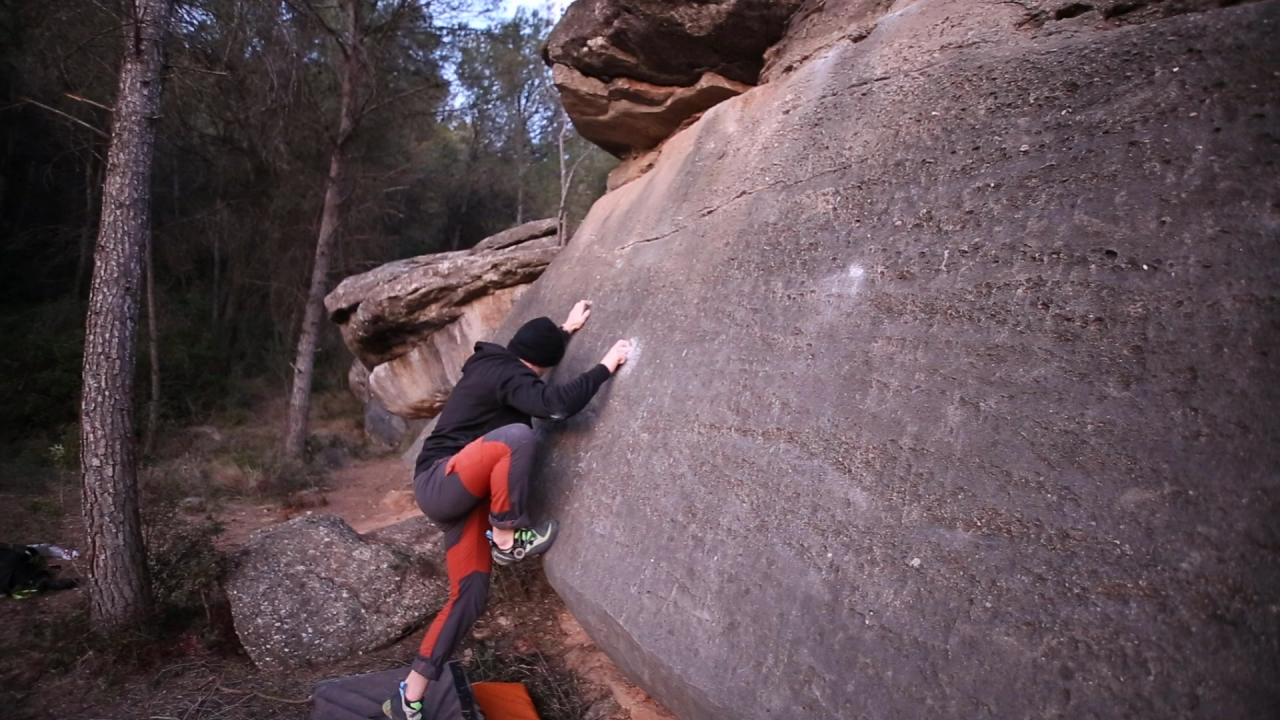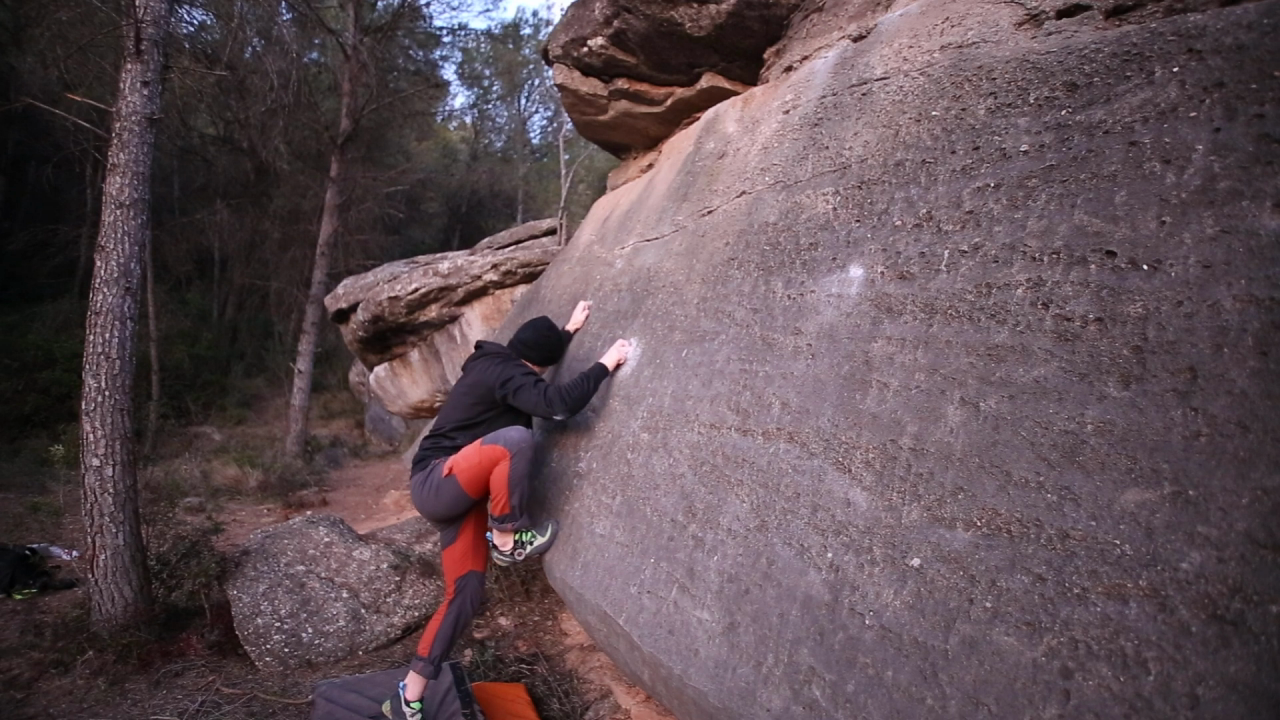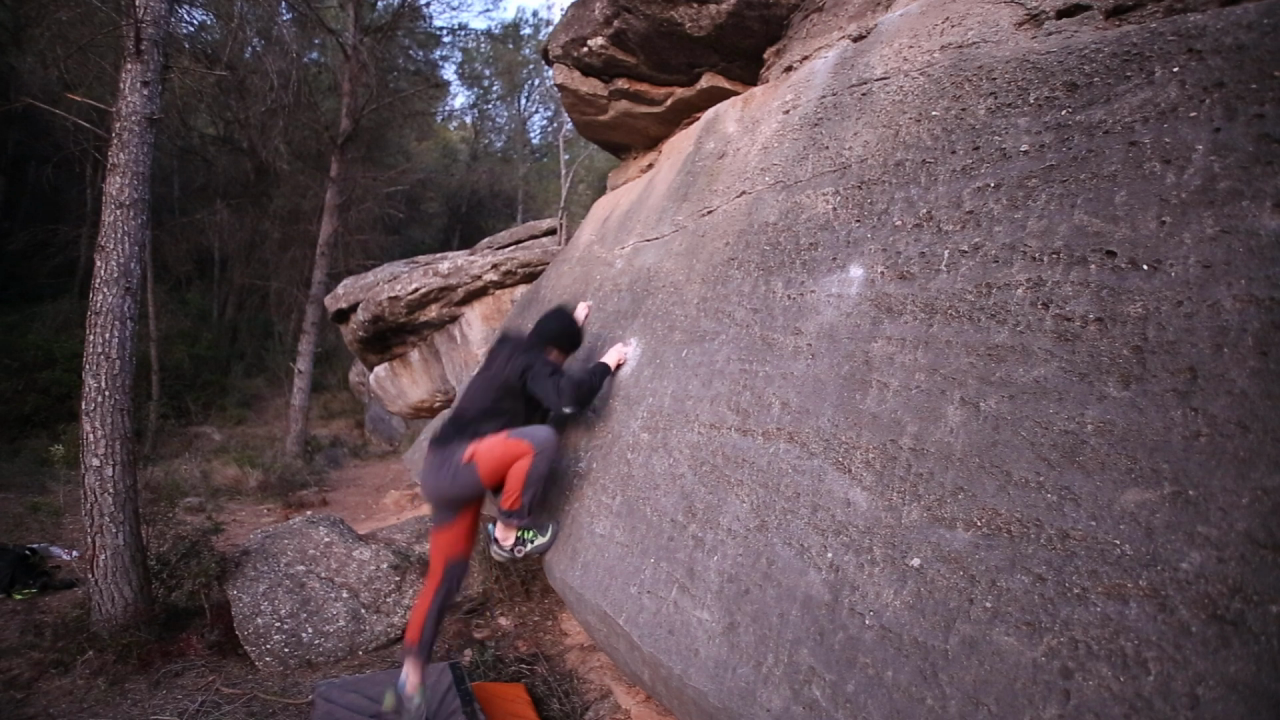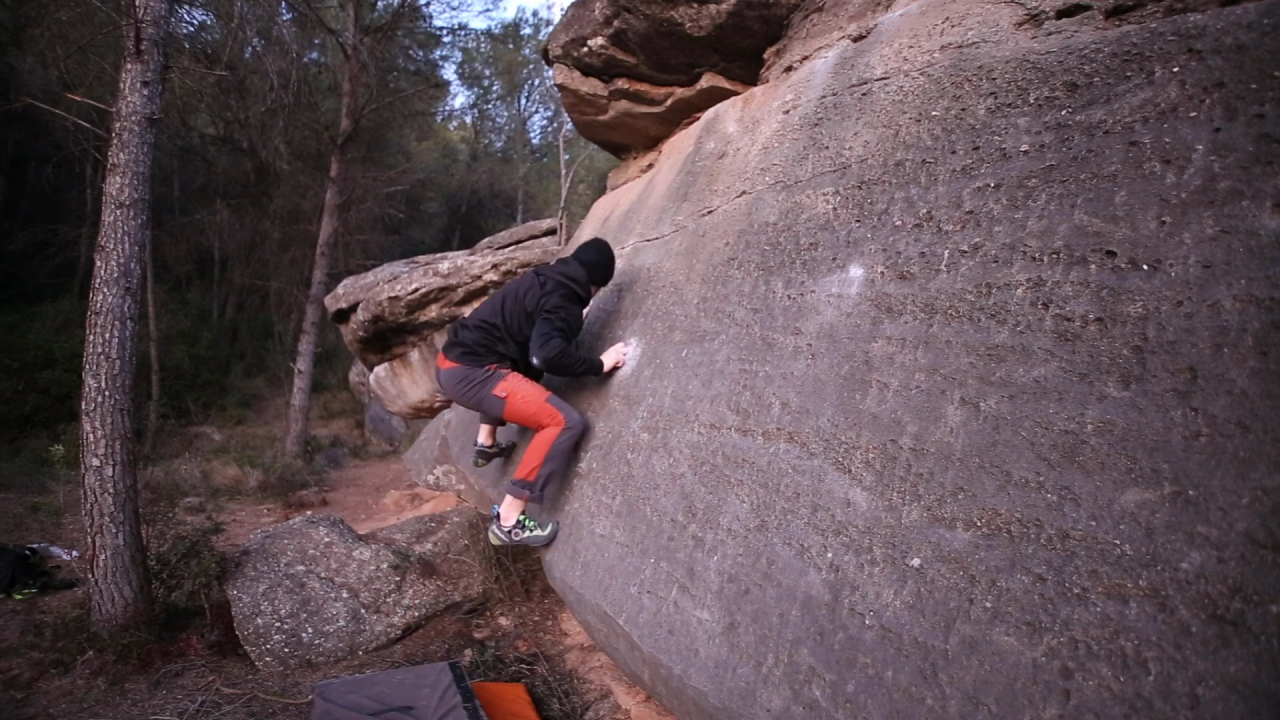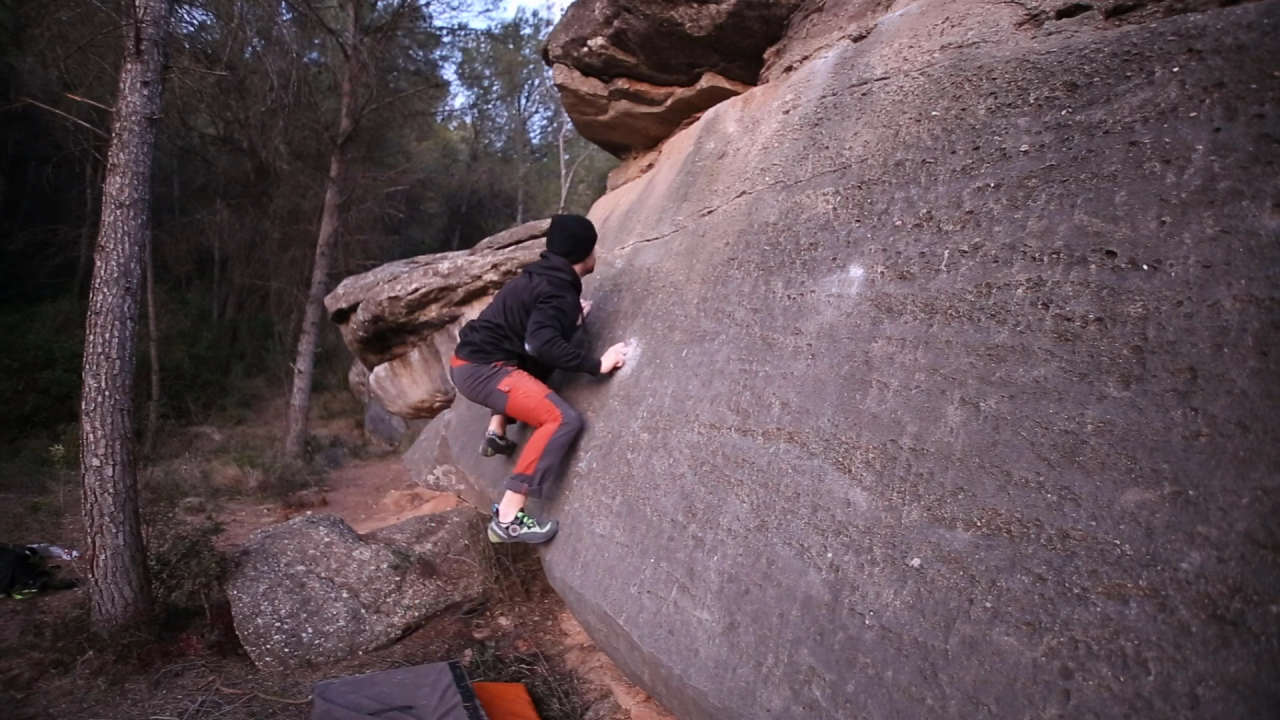
dt=0.5s
person 1, frame 1
left shoulder: (494, 365)
right shoulder: (505, 375)
left elbow: (533, 351)
right elbow: (556, 402)
left wrist: (566, 330)
right wrist: (606, 366)
left hip: (455, 491)
right hip: (440, 484)
left knee: (469, 595)
right knee: (516, 436)
right ankle: (508, 539)
person 1, frame 2
left shoulder: (495, 364)
right shoulder: (507, 374)
left elbow: (533, 351)
right elbow: (557, 403)
left wrist: (569, 331)
right wrist: (605, 365)
left hip: (452, 490)
right hip: (437, 482)
left knee: (465, 594)
right knee: (515, 439)
right ankle: (507, 541)
person 1, frame 3
left shoulder: (513, 354)
right shoulder: (534, 362)
right elbow: (568, 400)
left wrist: (572, 325)
right wrist: (606, 365)
left hip: (443, 470)
right hip: (453, 465)
left knee: (447, 572)
right knee: (540, 437)
left ankle: (411, 676)
right ankle: (507, 535)
person 1, frame 4
left shoulder: (541, 281)
right shoulder: (563, 305)
right elbow: (546, 355)
left wrist: (569, 323)
right wrist: (599, 364)
left hip: (452, 363)
right hip: (471, 374)
right knee: (565, 422)
left ankle: (486, 443)
right ankle: (508, 521)
person 1, frame 5
left shoulder: (543, 277)
right shoulder: (559, 293)
right elbow: (541, 344)
left wrist: (570, 321)
right wrist: (597, 365)
left hip: (468, 362)
right hip: (483, 370)
left knee: (528, 368)
right knee: (562, 420)
left ankle: (496, 433)
right ankle: (508, 518)
